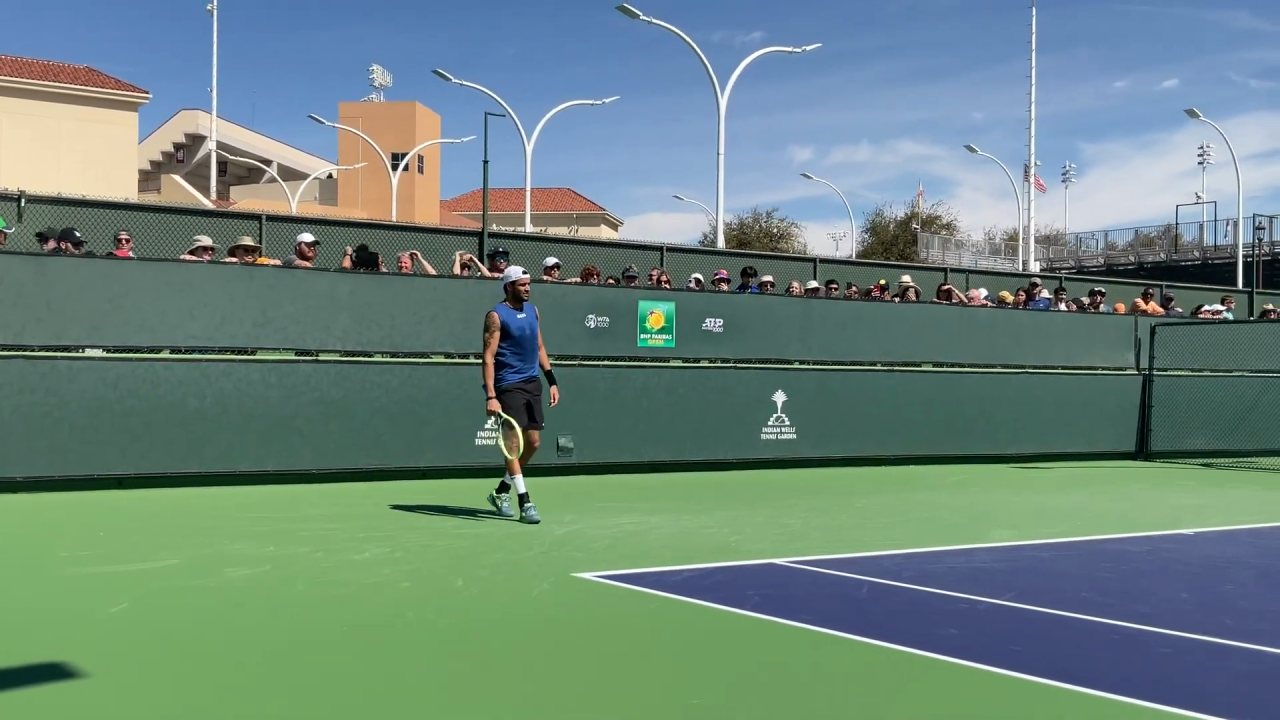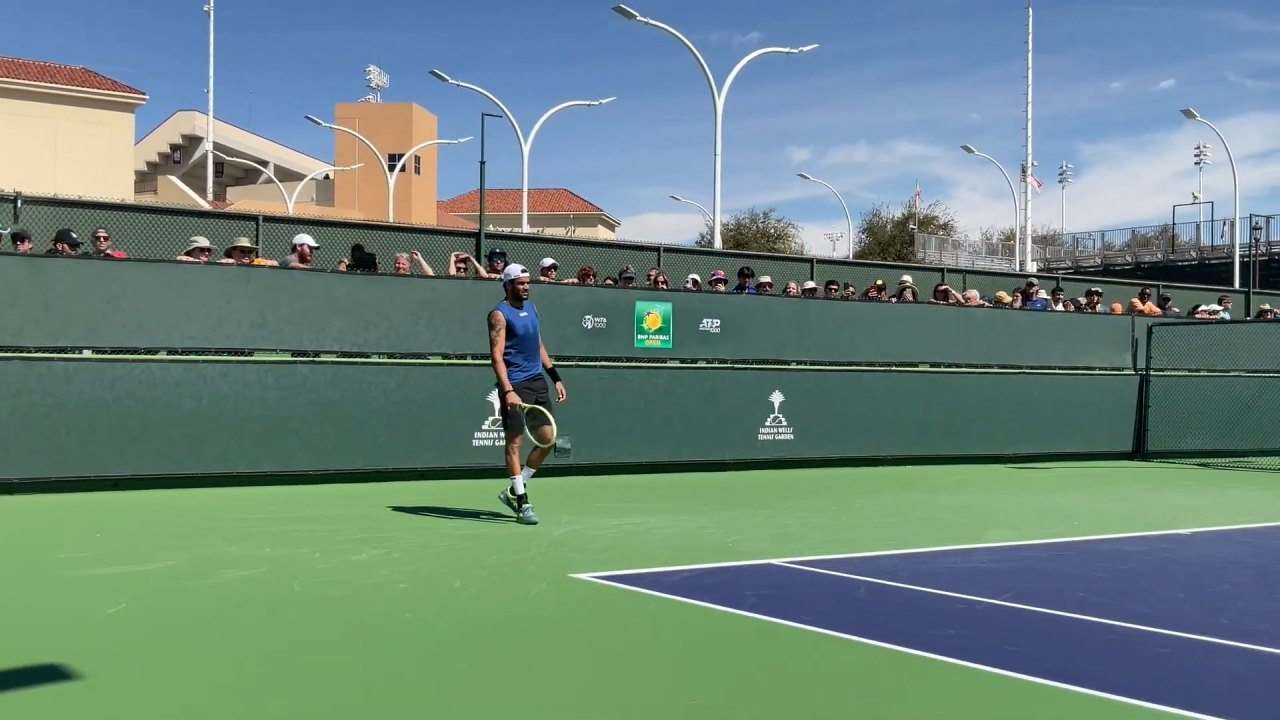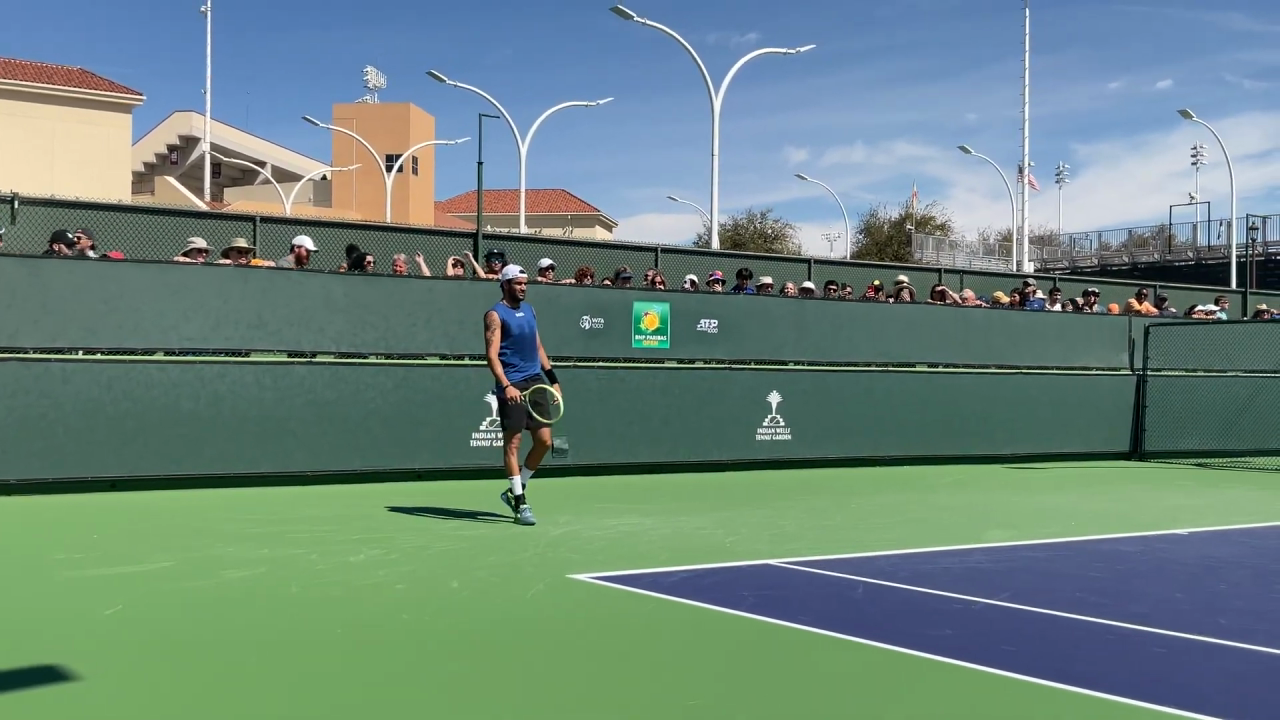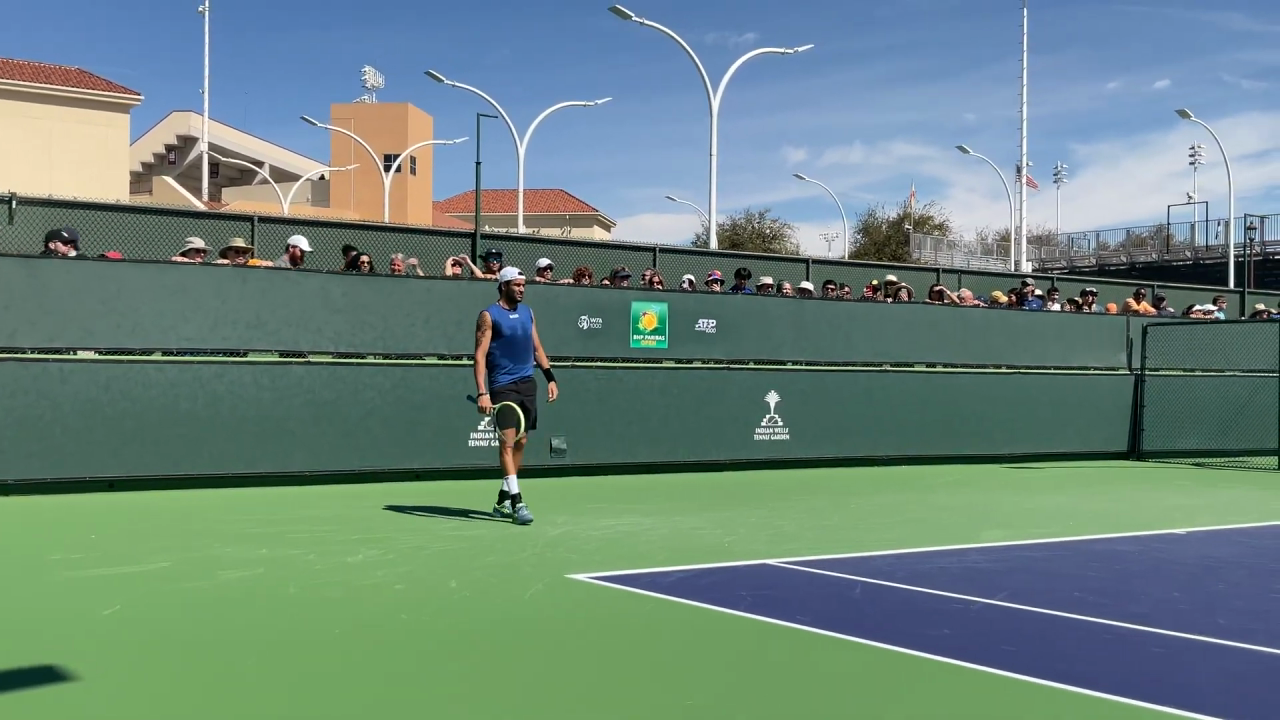
dt=0.3s
person 1, frame 1
left shoulder: (533, 310)
right shoulder: (496, 316)
right elbow: (488, 358)
left wrist: (552, 382)
right wrist: (491, 396)
left hip: (533, 384)
right hip: (509, 386)
left knee: (533, 443)
left ankle: (501, 491)
right ankle: (525, 504)
person 1, frame 2
left shoulder: (531, 308)
right shoulder: (499, 314)
right elbow: (497, 356)
left wrist: (556, 378)
right wrist: (508, 390)
left hip: (538, 382)
right hip: (516, 385)
left knee: (547, 440)
right knee: (514, 443)
left ankle: (516, 490)
right ankle: (523, 504)
person 1, frame 3
left shoulder: (529, 310)
right shoulder: (495, 315)
right elbow: (492, 355)
left wrist: (553, 380)
right wrist: (506, 386)
left hip: (536, 382)
right hip: (513, 386)
left knee: (544, 441)
right knee: (513, 443)
left ankle: (515, 491)
right ankle: (521, 504)
person 1, frame 4
left shoulder: (528, 312)
right shoulder: (489, 315)
left elbow: (537, 348)
right elbow: (480, 356)
left wrist: (550, 378)
right wrist: (482, 393)
left hip: (527, 384)
right hip: (502, 386)
left knee: (520, 443)
right knee: (507, 443)
left ankle: (503, 501)
right ankle: (517, 503)
